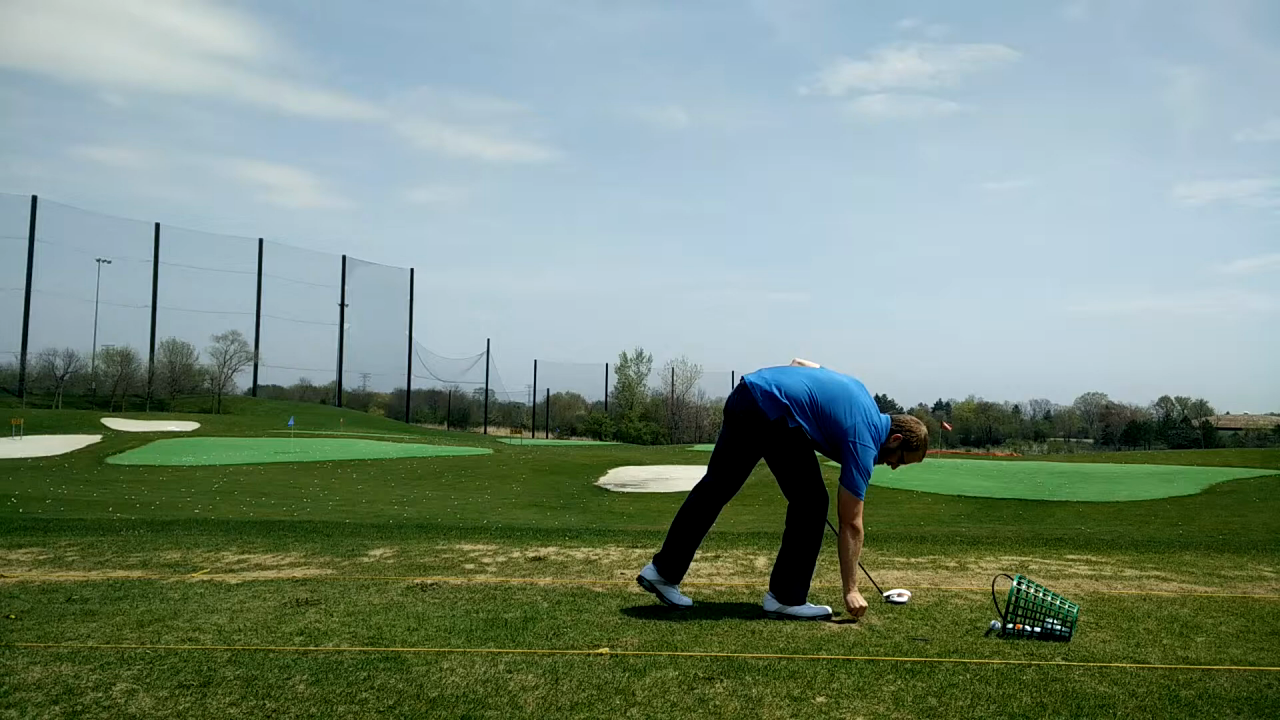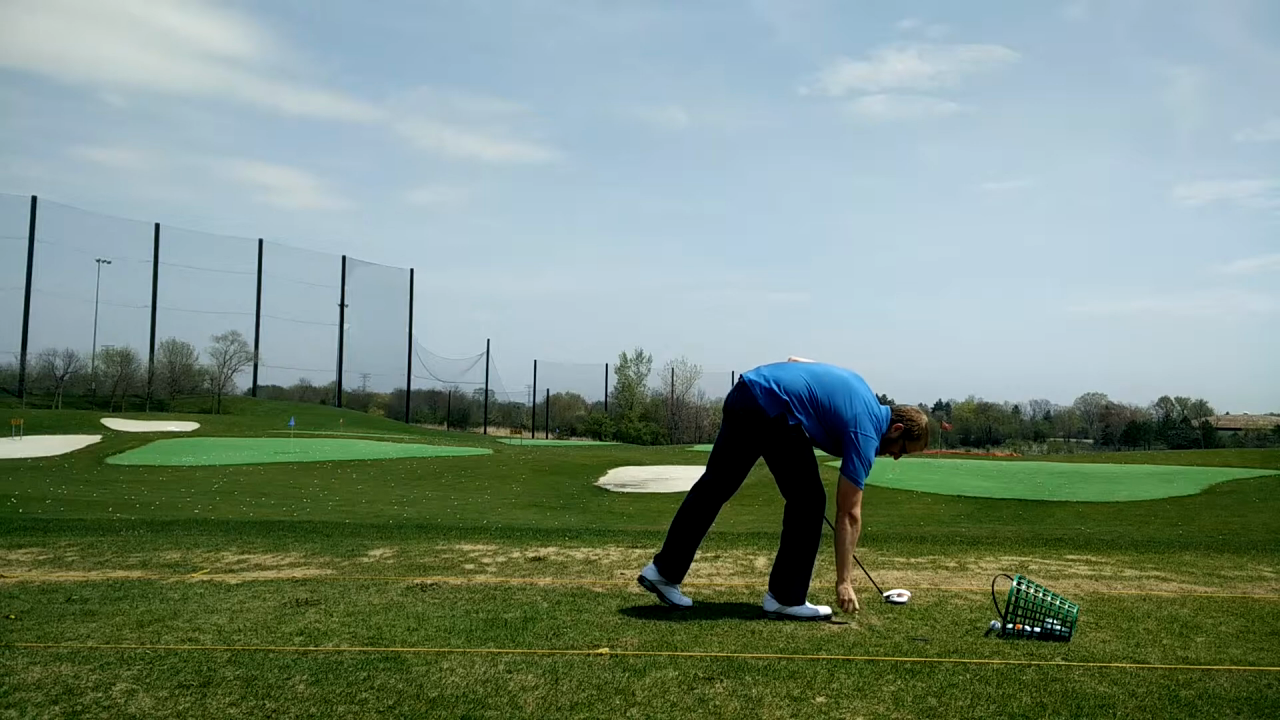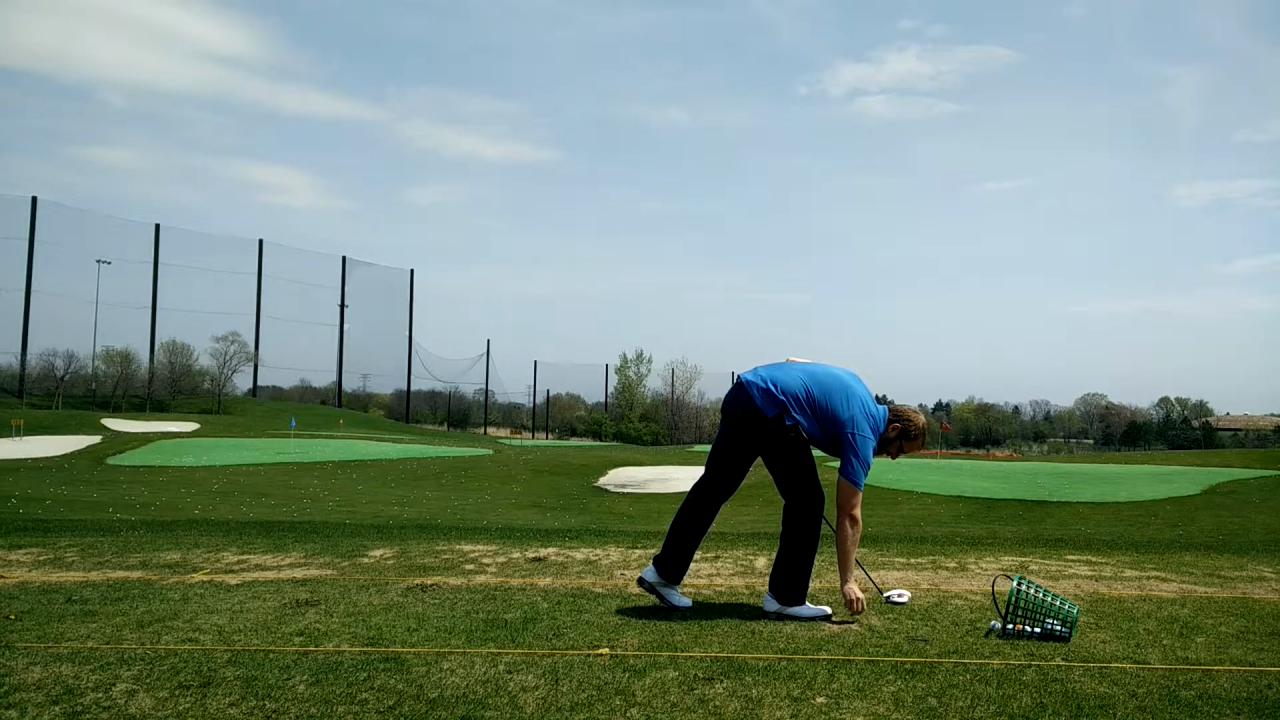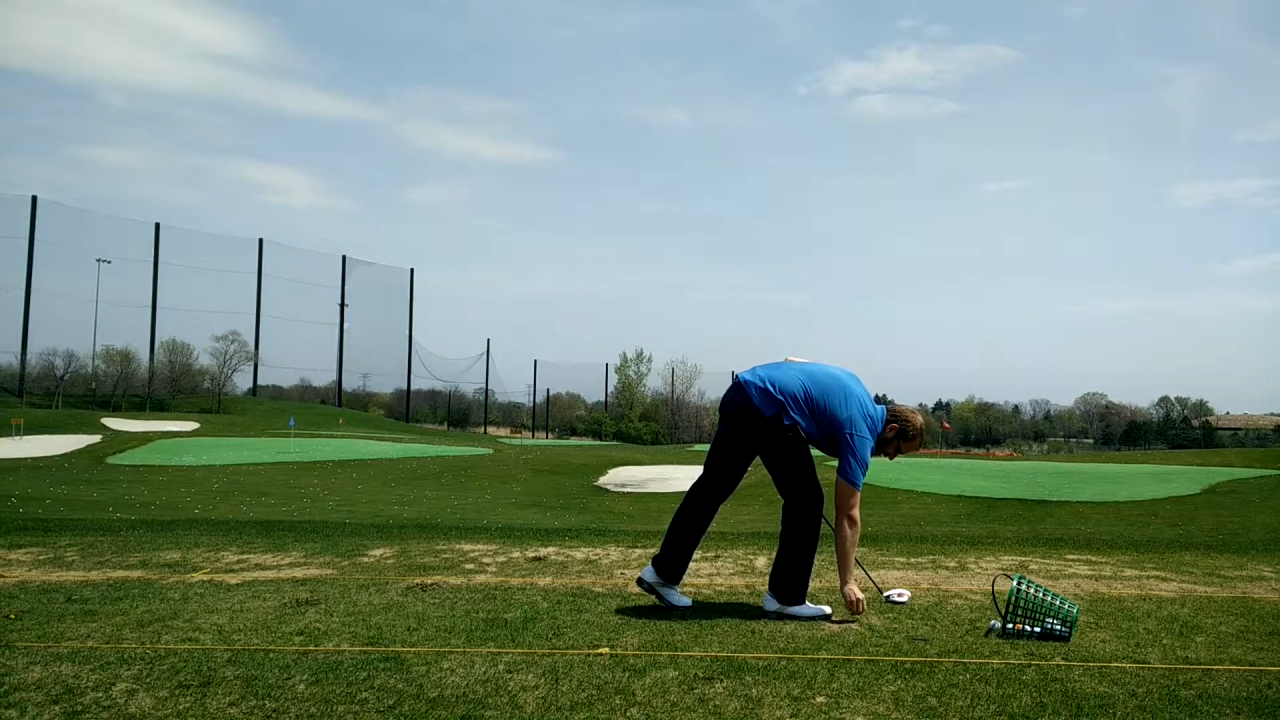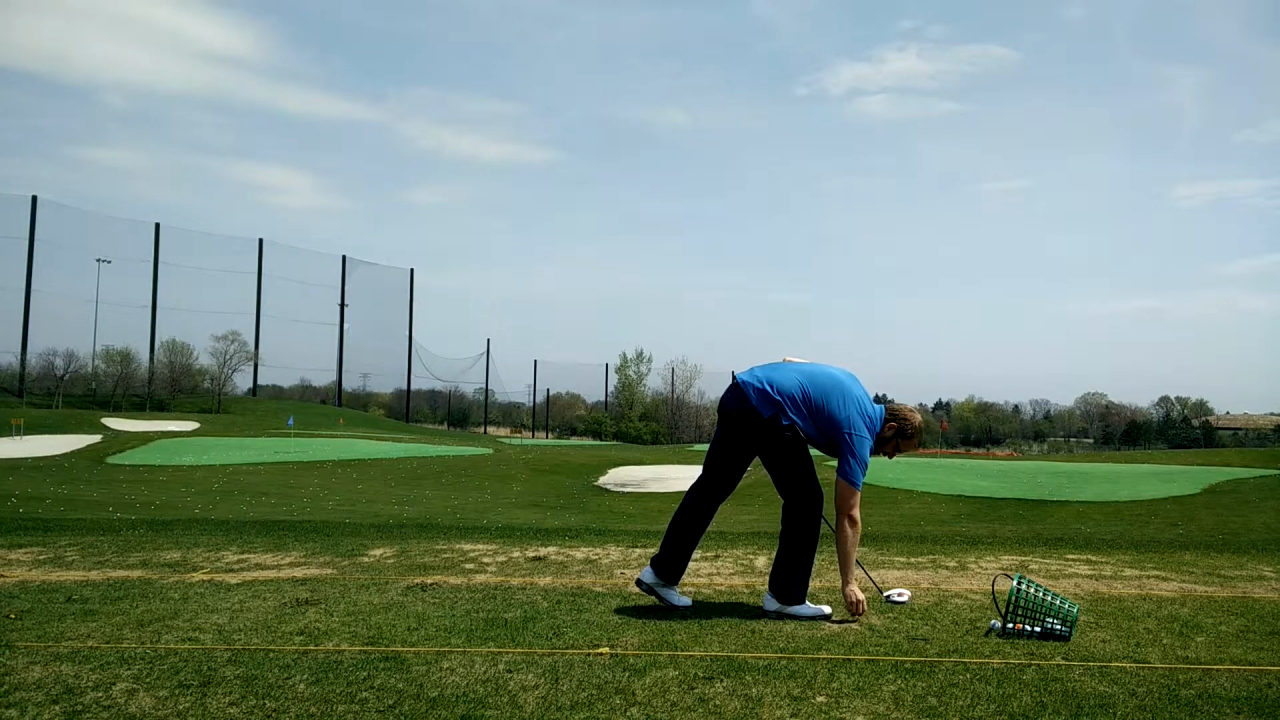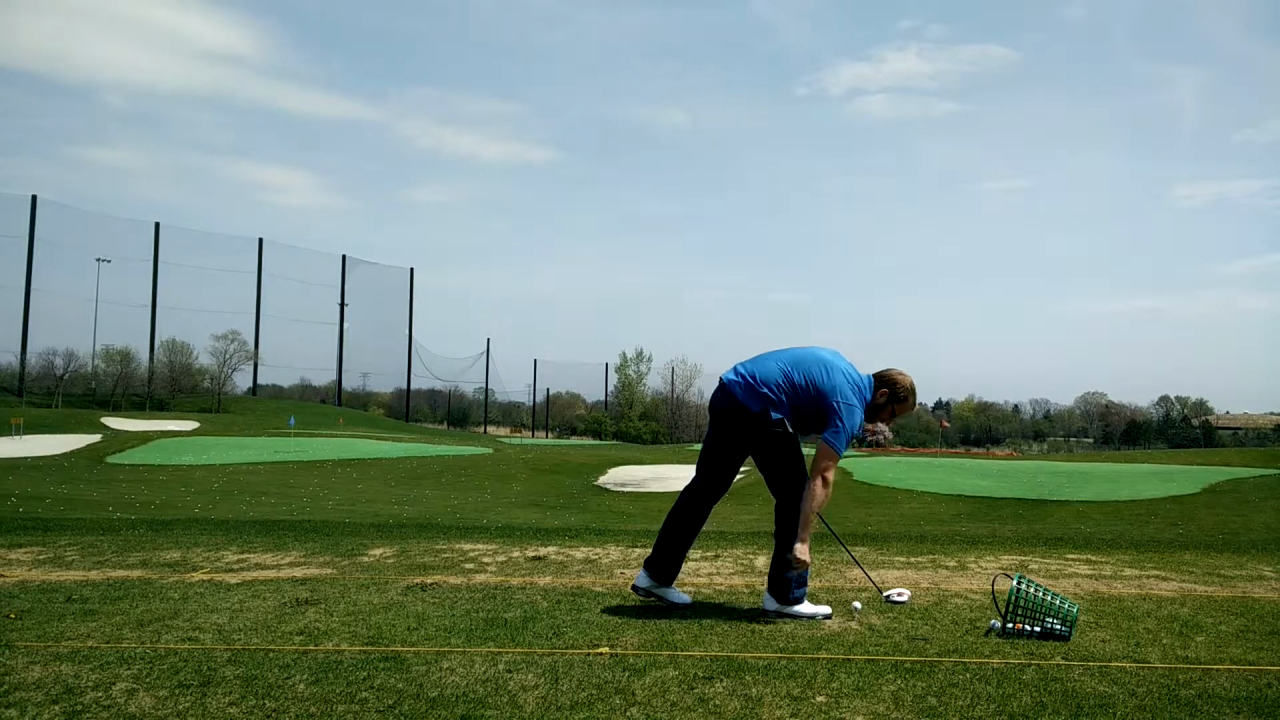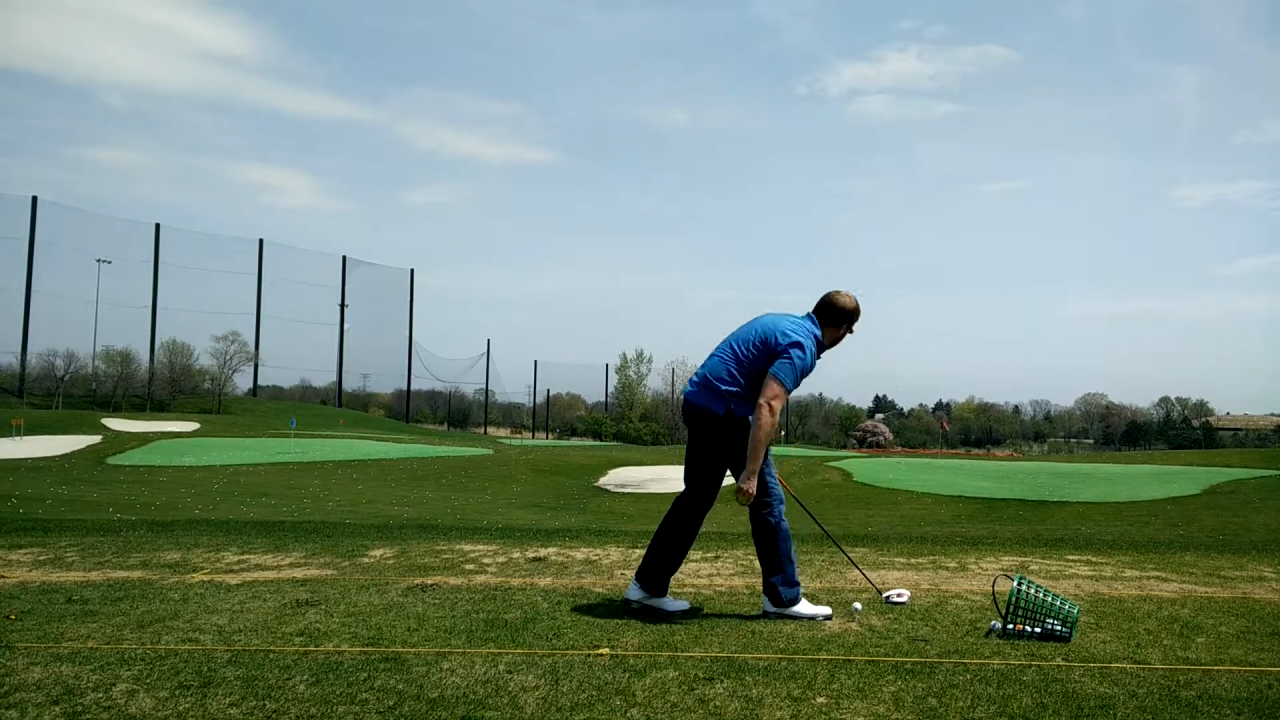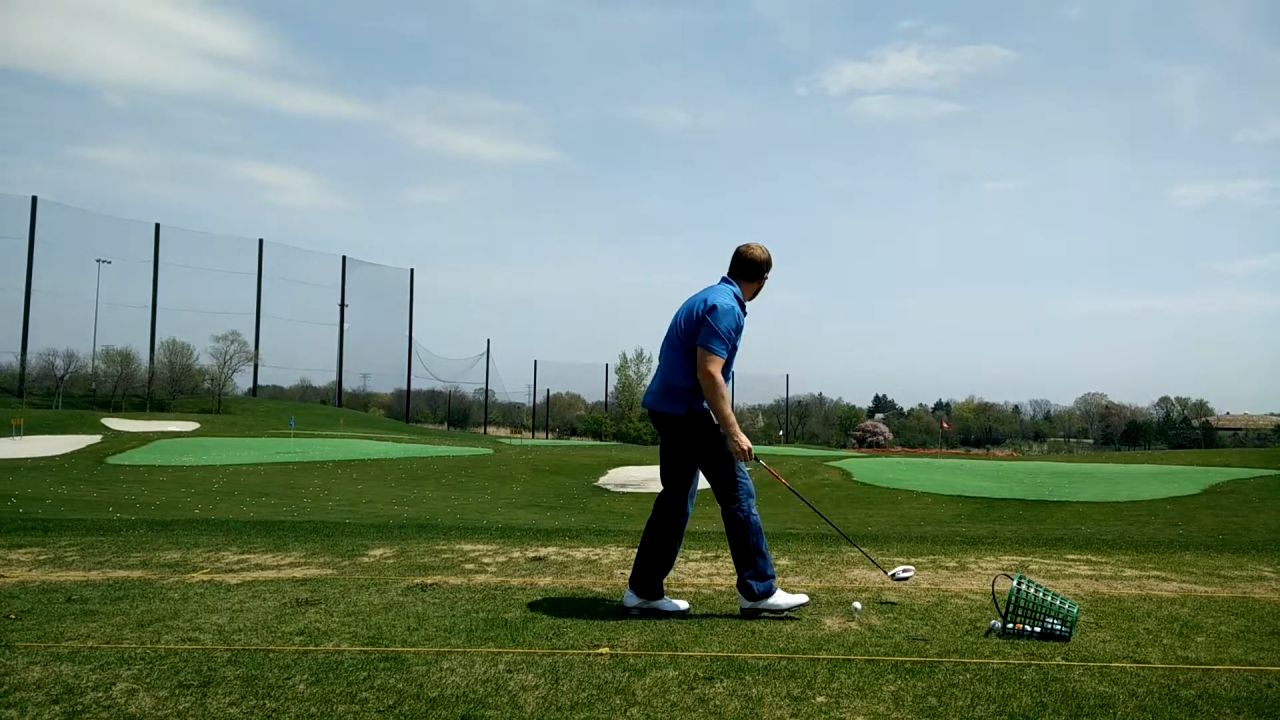
dt=0.3s
person 1, frame 1
left shoulder: (862, 400)
right shoulder: (864, 441)
left elbow: (800, 363)
right elbow: (851, 524)
right wrist: (851, 590)
left hip: (746, 396)
right hip: (774, 414)
left knee: (715, 488)
right knee: (811, 503)
left ankle: (662, 571)
right ankle: (787, 597)
person 1, frame 2
left shoulder: (863, 395)
right shoulder: (865, 432)
left elbow: (794, 361)
right elbow: (849, 514)
right wrist: (843, 581)
left hip: (745, 395)
right hip: (773, 412)
left knee: (713, 487)
right knee: (808, 503)
left ankle: (664, 570)
right ankle: (786, 598)
person 1, frame 3
left shoulder: (859, 394)
right shoulder: (862, 432)
left elbow: (793, 361)
right elbow: (849, 514)
right wrist: (848, 581)
left hip: (743, 395)
right hip: (771, 412)
left knee: (712, 488)
right knee: (807, 502)
left ankle: (663, 572)
right ankle: (786, 597)
person 1, frame 4
left shoulder: (856, 390)
right shoulder: (860, 432)
left elbow: (792, 361)
right elbow: (848, 515)
right wrist: (848, 582)
left hip: (741, 395)
right hip: (770, 413)
left knee: (710, 488)
right knee: (806, 501)
left ankle: (662, 572)
right ankle: (786, 597)
person 1, frame 5
left shoulder: (853, 389)
right shoulder: (859, 433)
left elbow: (789, 362)
right elbow: (848, 516)
right wrist: (849, 583)
left hip: (739, 395)
right hip: (768, 414)
left knee: (709, 488)
right knee: (806, 501)
left ankle: (660, 573)
right ankle: (786, 597)
person 1, frame 6
left shoulder: (843, 368)
right shoulder: (849, 405)
left elbow: (786, 367)
right elbow: (821, 478)
right wrist: (802, 541)
left hip: (728, 394)
right hip: (759, 410)
left knee: (704, 488)
right knee: (795, 496)
left ankle: (655, 574)
right ankle: (785, 596)
person 1, frame 7
left shoulder: (779, 321)
right shoulder: (801, 347)
right elbow: (768, 407)
right wrist: (752, 470)
left hip: (699, 402)
right hip: (726, 411)
left knee: (697, 497)
right knee: (767, 501)
left ankle: (647, 585)
right ankle: (784, 598)
person 1, frame 8
left shoulder: (710, 296)
right shoulder: (726, 307)
right elbow: (708, 373)
left wrist: (723, 425)
right wrist: (733, 432)
left hip: (666, 407)
right hip: (689, 411)
left knee: (675, 498)
right knee: (737, 494)
left ankle: (644, 589)
right ankle: (758, 590)
